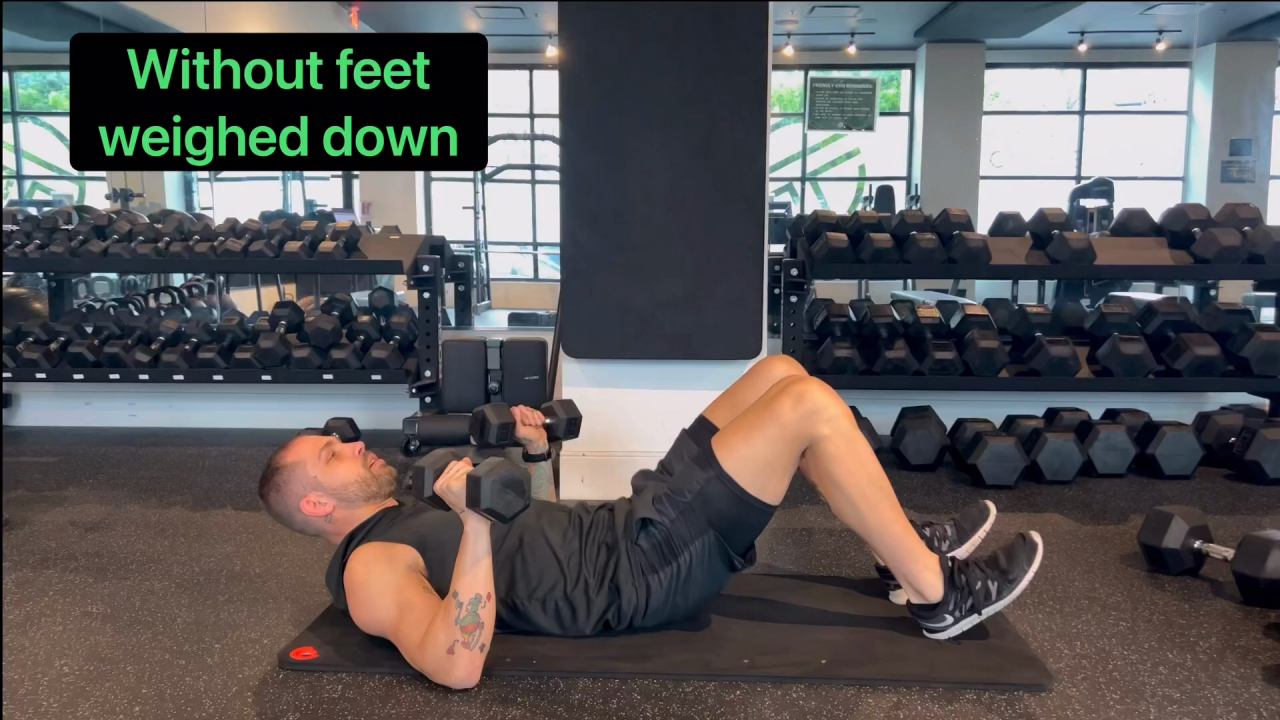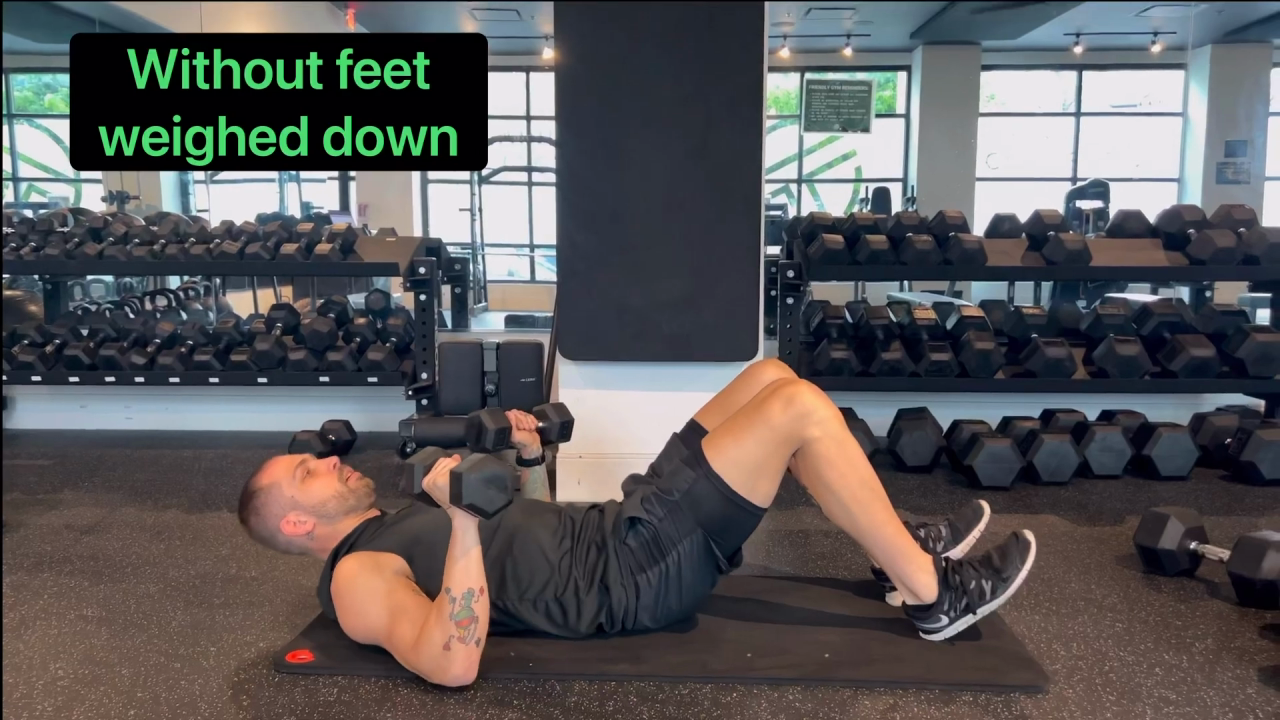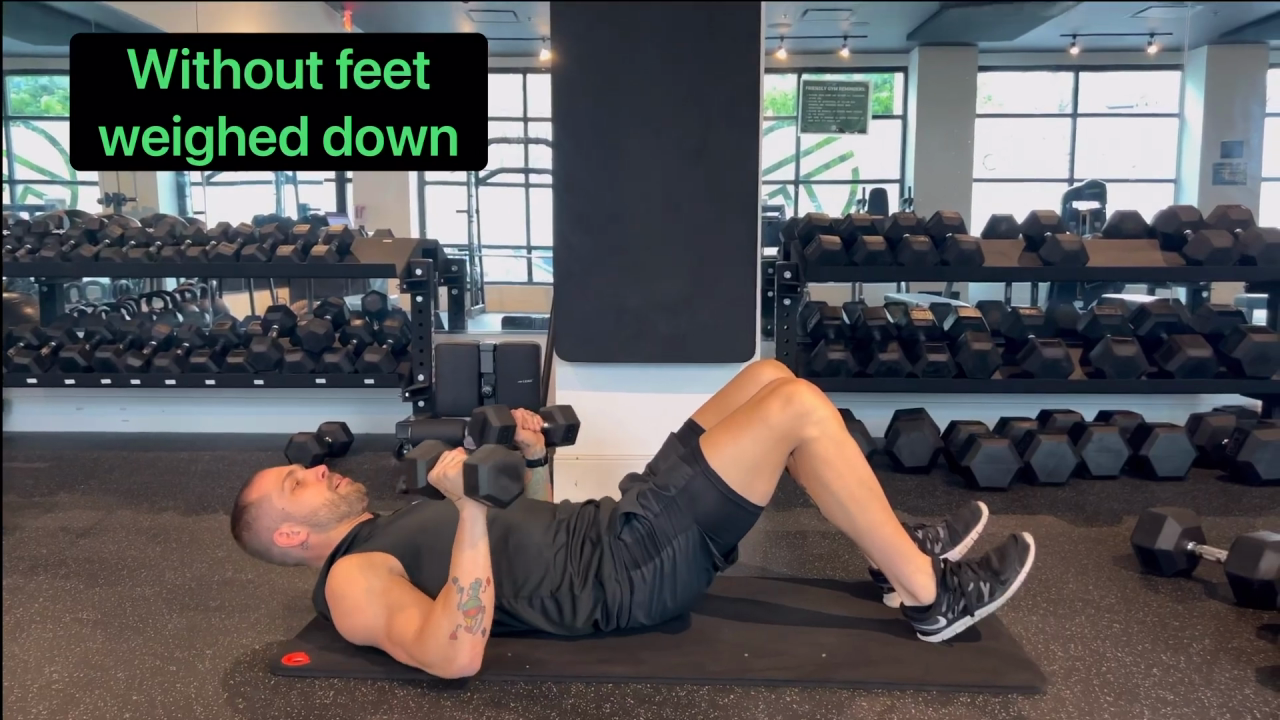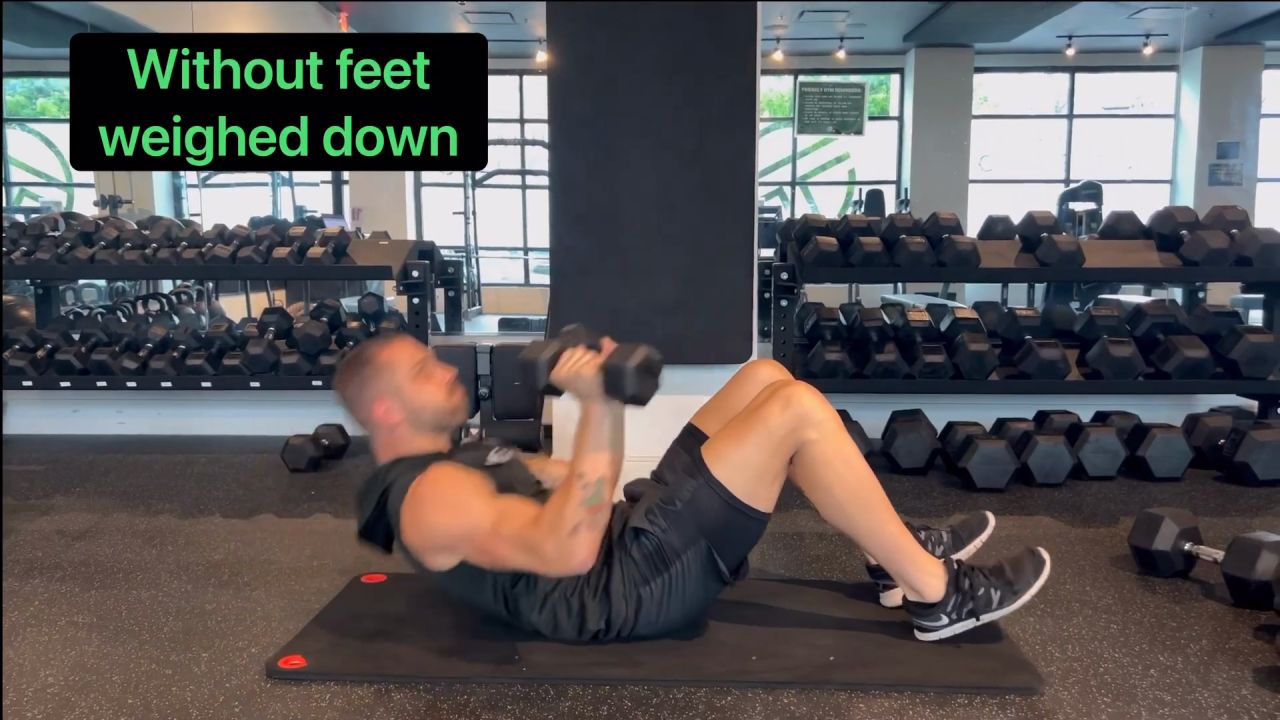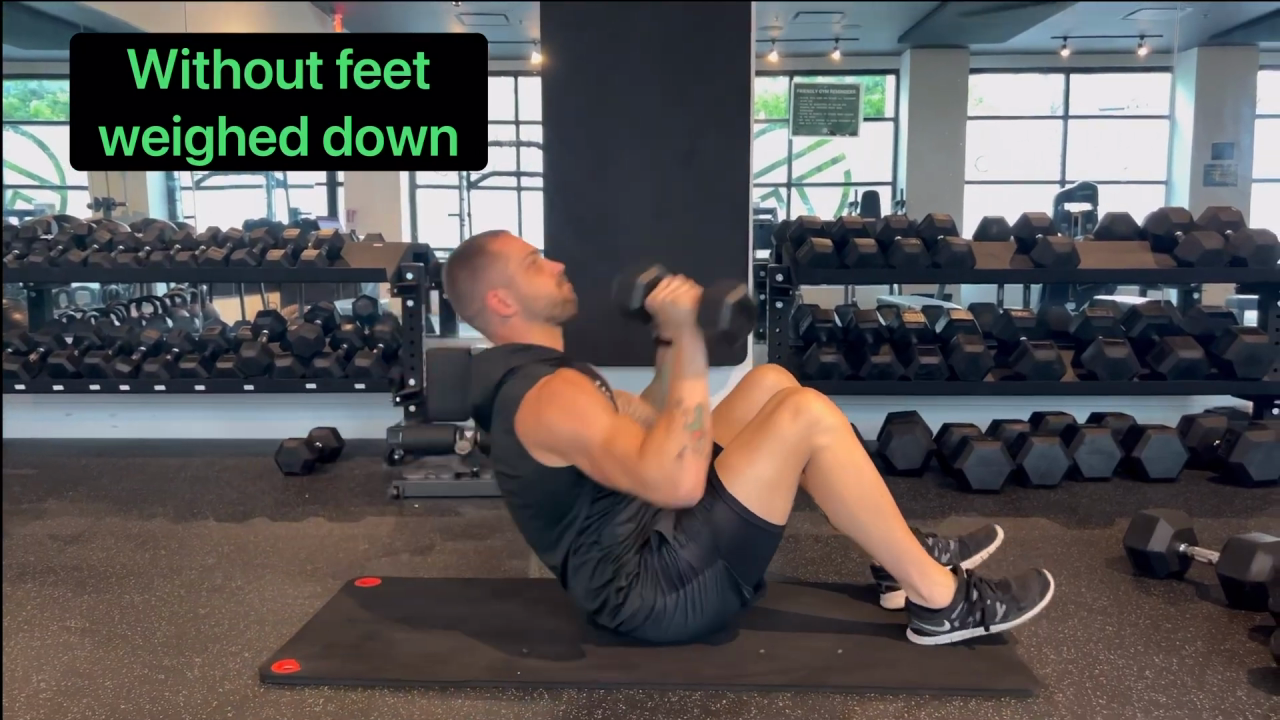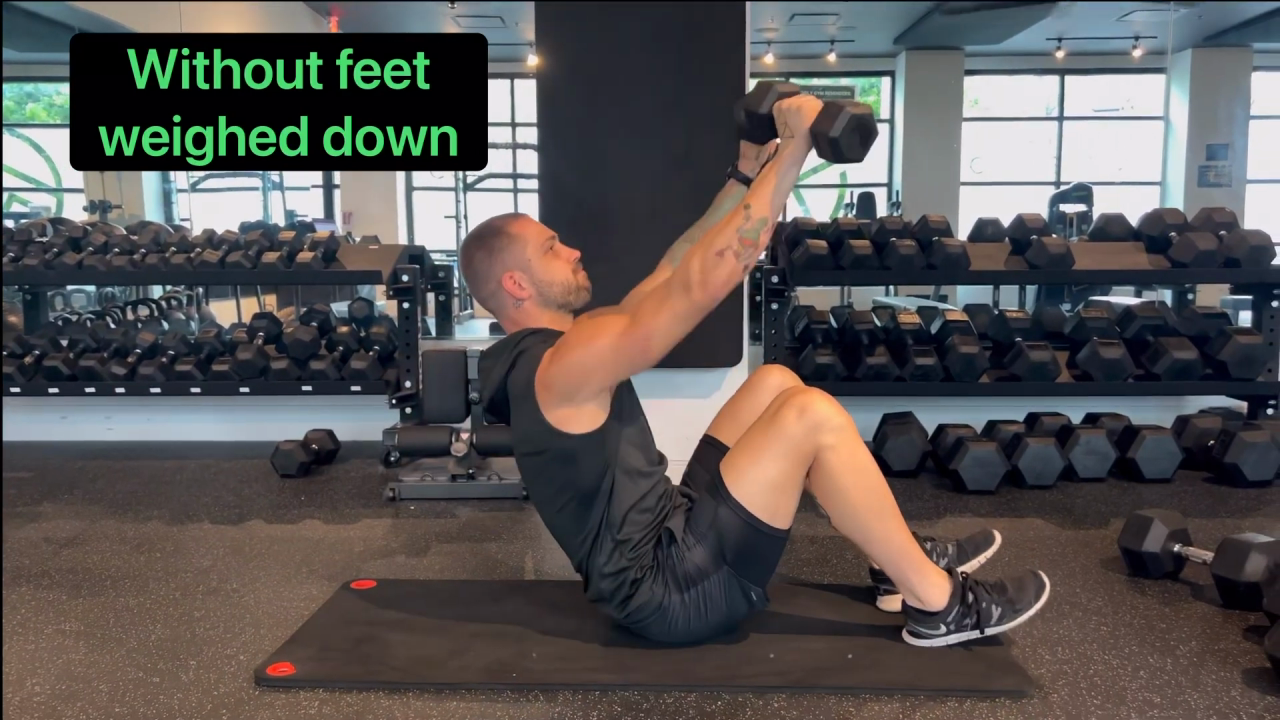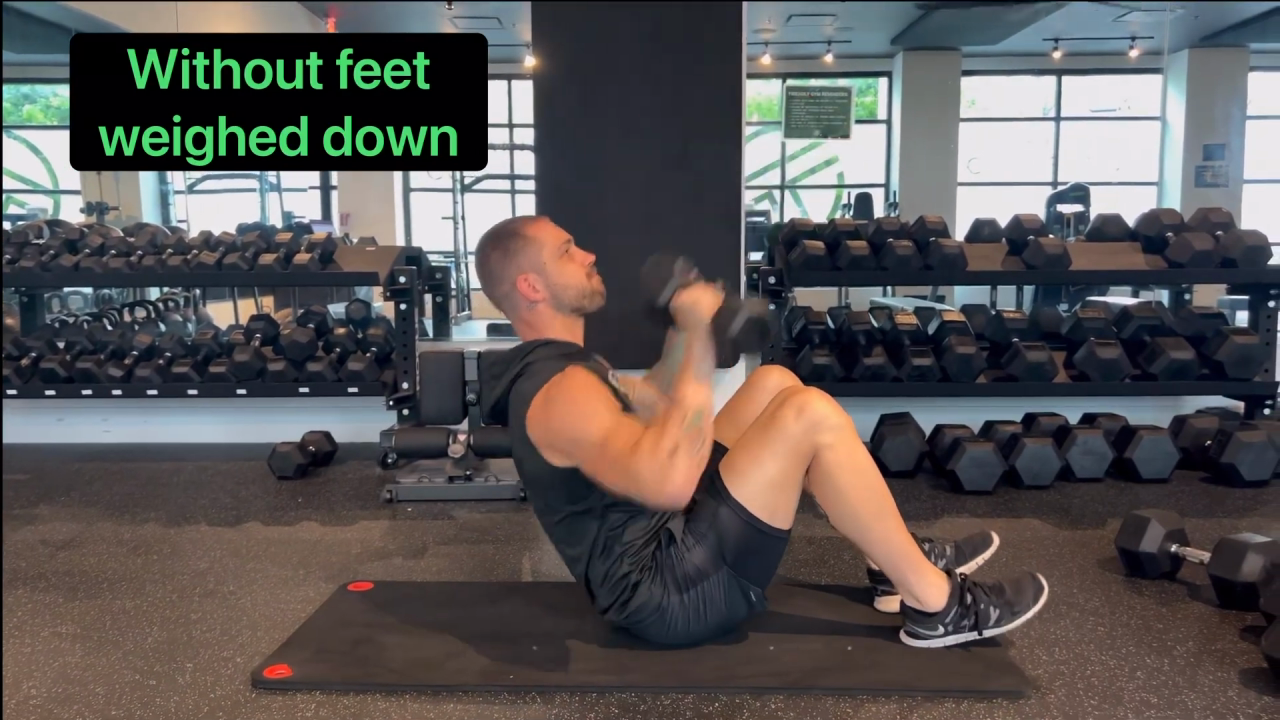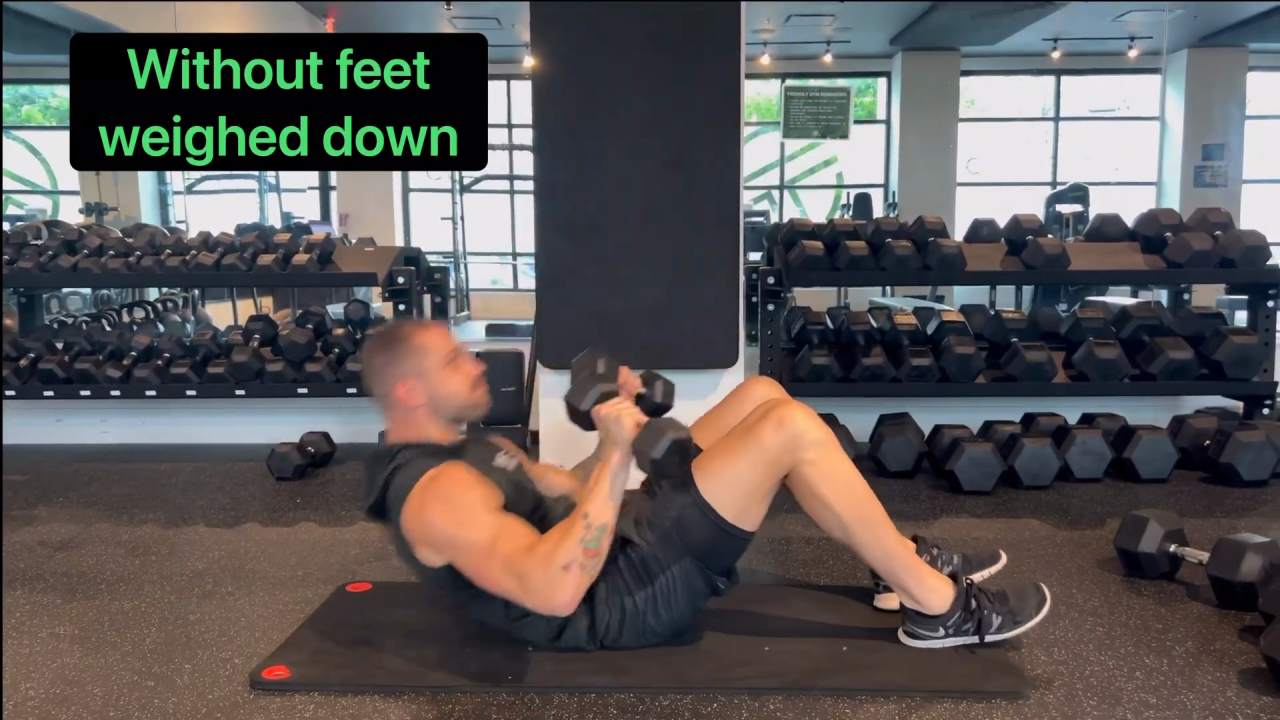
dt=0.3s
person 1, frame 1
left shoulder: (404, 521)
right shoulder: (371, 568)
right elbow: (458, 667)
left wrist: (534, 456)
right wrist: (475, 522)
left hip: (628, 526)
right hip: (643, 572)
left knee: (780, 374)
right knee: (811, 405)
left ankle: (905, 544)
right ankle: (938, 592)
person 1, frame 2
left shoulder: (394, 530)
right shoulder: (360, 576)
right elbow: (455, 662)
left wrist: (528, 460)
right wrist: (463, 517)
left hip: (617, 527)
right hip: (636, 572)
left knee: (770, 376)
right knee: (800, 407)
left ankle: (899, 545)
right ankle: (931, 593)
person 1, frame 3
left shoulder: (389, 534)
right shoulder: (354, 583)
right elbow: (455, 655)
left wrist: (526, 464)
right wrist: (470, 506)
left hip: (614, 530)
right hip: (629, 570)
left knee: (771, 377)
right knee: (800, 407)
left ankle: (899, 550)
right ankle: (932, 595)
person 1, frame 4
left shoulder: (453, 466)
right shoulder: (430, 499)
right elbow: (570, 549)
left wrist: (599, 403)
right wrist: (596, 408)
left hip: (641, 532)
right hip: (644, 583)
left knee: (764, 379)
right knee: (797, 409)
left ankle: (896, 554)
right ankle: (937, 594)
person 1, frame 5
left shoulder: (540, 376)
right shoulder: (549, 398)
left elbow: (649, 421)
right elbow: (679, 480)
left wrist: (671, 338)
right wrist: (690, 335)
left hip: (659, 549)
right hip: (656, 594)
left knee: (770, 384)
right knee: (806, 415)
left ankle: (906, 561)
right ankle: (943, 605)
person 1, frame 6
left shoulder: (560, 349)
right shoulder: (568, 364)
left elbow: (675, 279)
right elbow: (711, 277)
left wrist: (745, 175)
right wrist: (794, 145)
left hip: (671, 543)
right hip: (671, 589)
left knee: (776, 383)
right knee: (813, 415)
left ankle: (902, 561)
right ankle: (936, 605)
person 1, frame 7
left shoulder: (553, 367)
right shoulder: (562, 391)
left elbow: (650, 408)
right elbow: (669, 480)
left wrist: (678, 333)
right wrist: (698, 336)
left hip: (672, 552)
right hip: (672, 595)
left knee: (773, 384)
right knee: (810, 414)
left ankle: (898, 567)
right ankle: (936, 606)
person 1, frame 8
left shoulder: (453, 453)
right shoulder: (437, 493)
right elbow: (557, 590)
left wrist: (614, 419)
right wrist: (619, 448)
left hip: (629, 542)
right hip: (628, 597)
left knee: (762, 396)
right knee: (789, 430)
left ankle: (899, 562)
right ankle: (936, 605)
